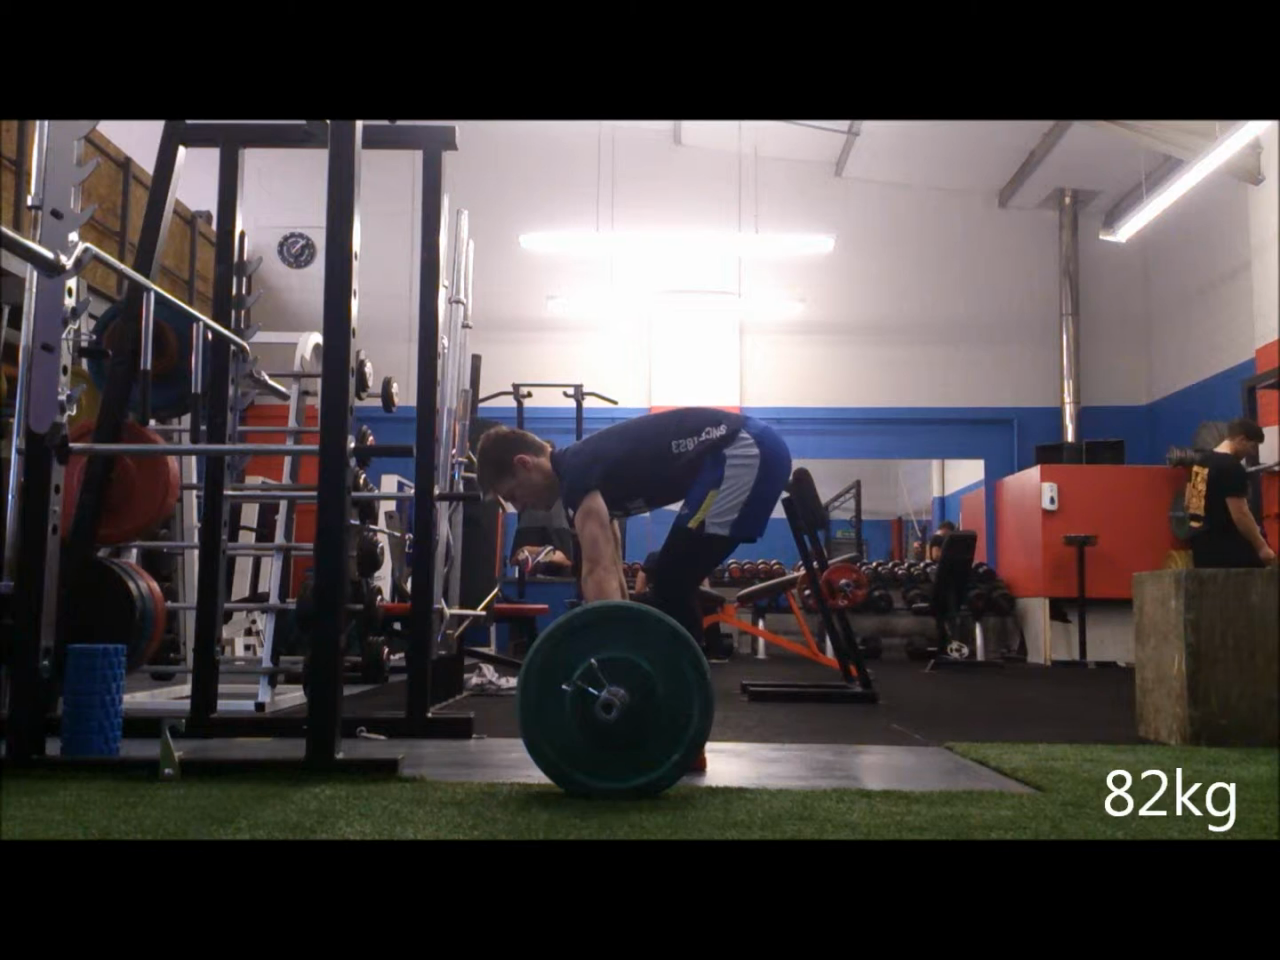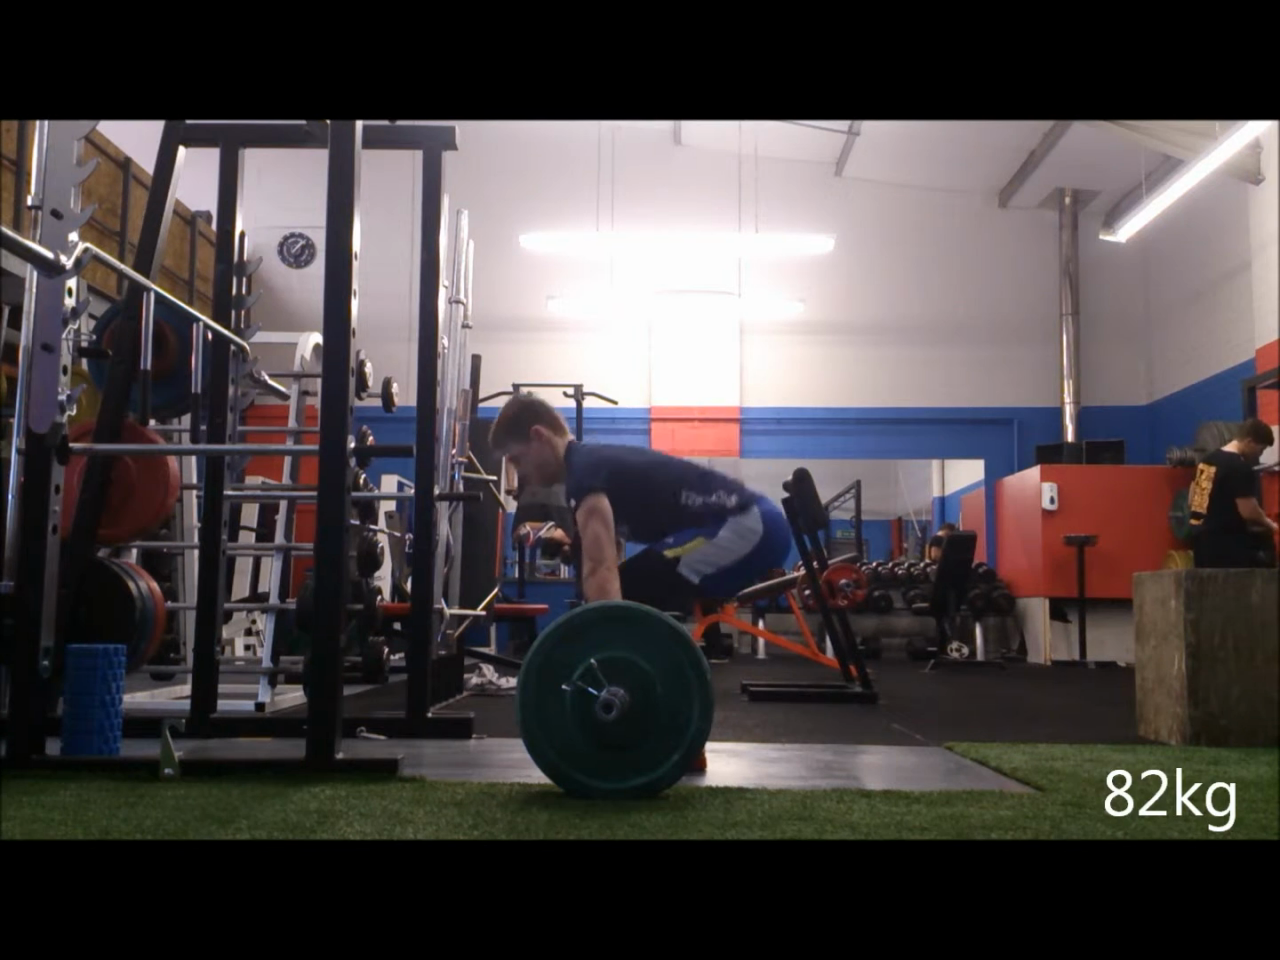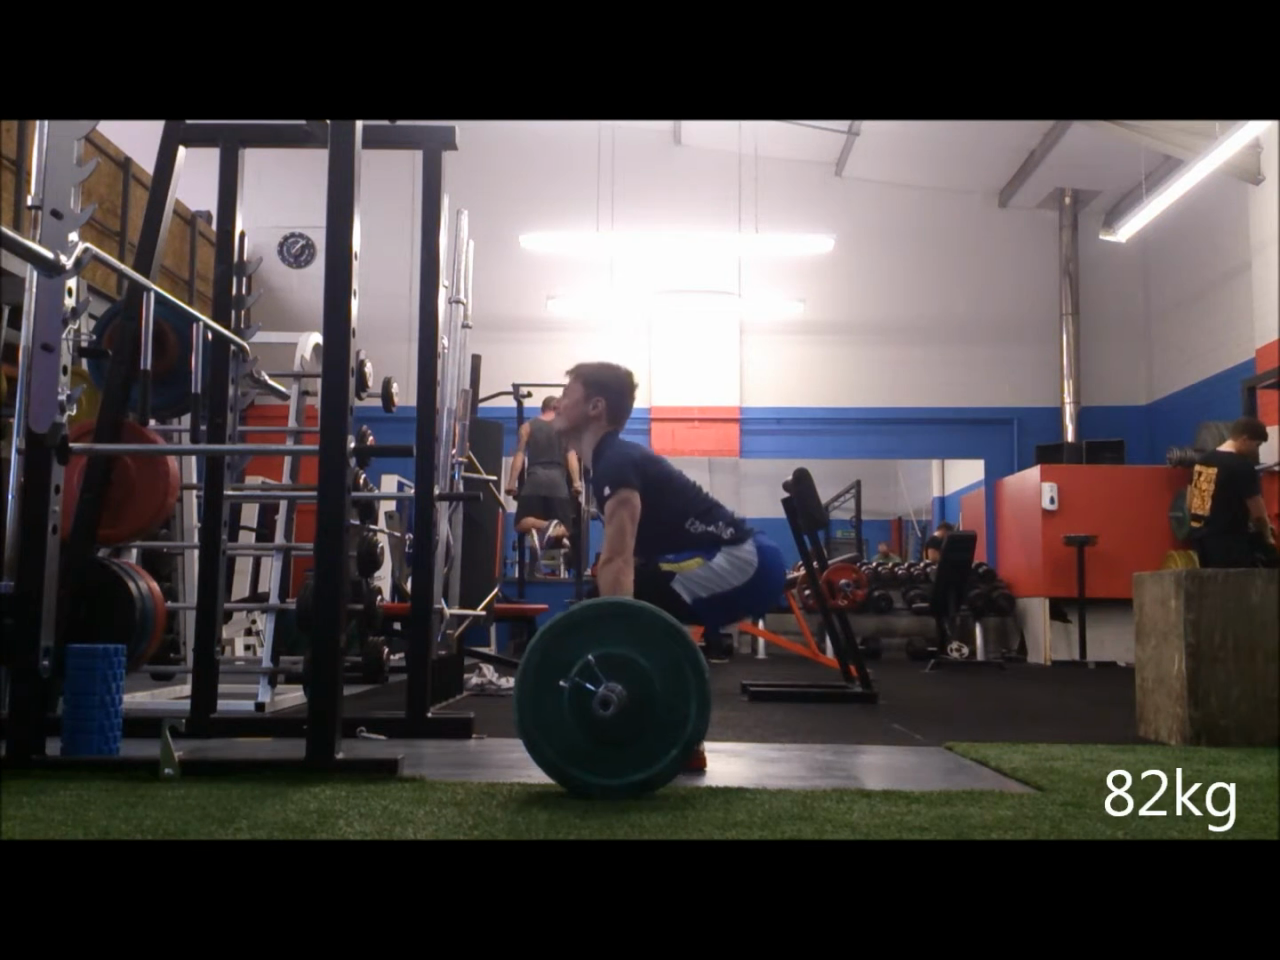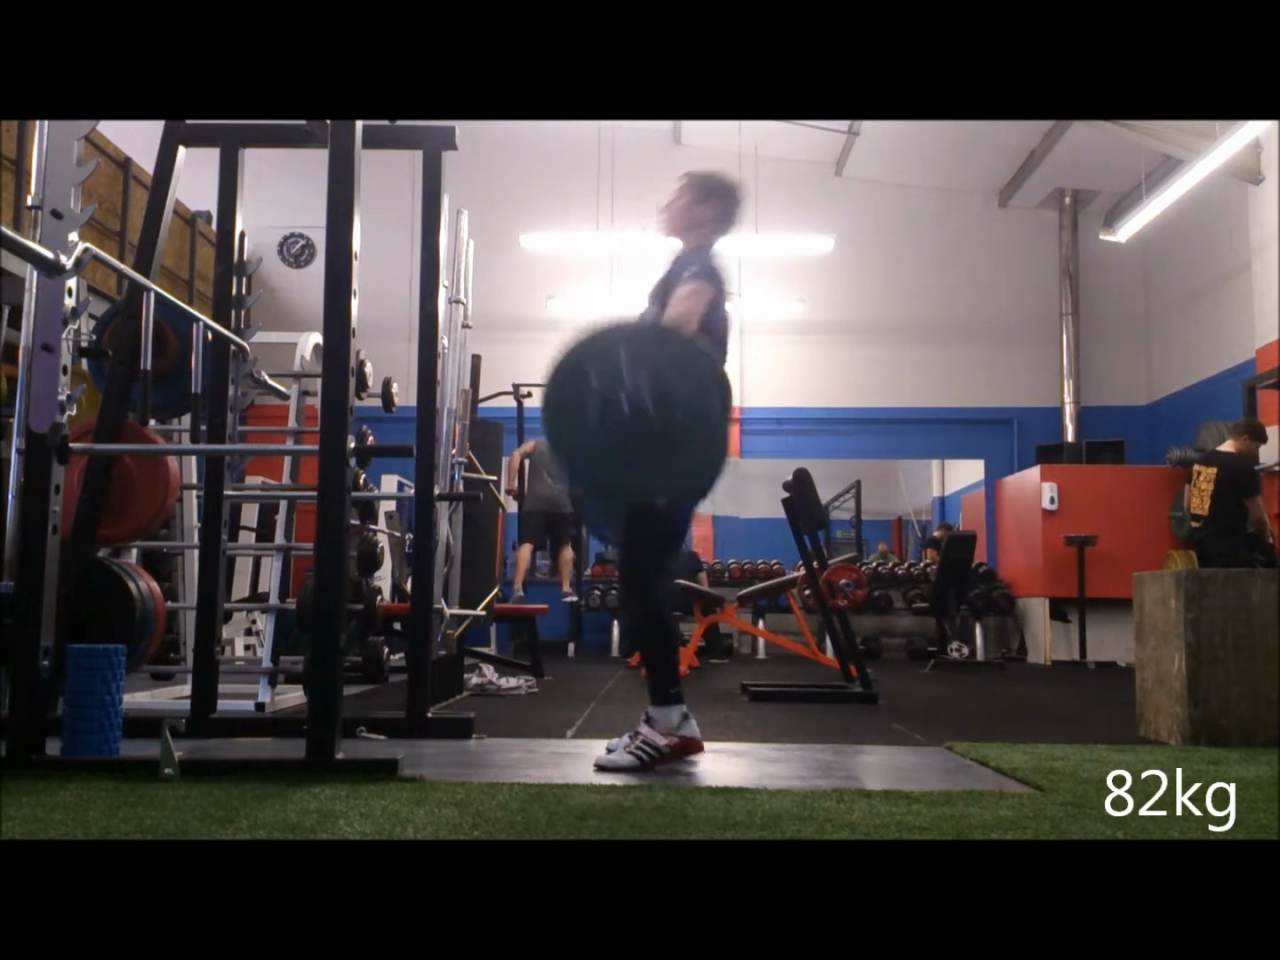
dt=0.7s
person 1, frame 1
left shoulder: (575, 471)
right shoulder: (584, 474)
left elbow: (602, 569)
right elbow: (609, 565)
left hip: (743, 453)
right hip: (749, 449)
left knee: (672, 585)
right knee: (668, 579)
person 1, frame 2
left shoulder: (583, 471)
right shoulder: (593, 464)
left elbow: (599, 571)
right elbow: (606, 567)
left hip: (746, 528)
right hip: (749, 523)
left knee: (626, 604)
right knee: (631, 602)
person 1, frame 3
left shoulder: (615, 464)
right shoulder: (617, 460)
left elbow: (616, 563)
right elbow: (623, 560)
left hip: (745, 562)
right hip: (745, 561)
person 1, frame 4
left shoulder: (698, 268)
right shoulder: (691, 268)
left elbow: (676, 331)
left knee: (640, 579)
right knee: (643, 579)
left ankle: (671, 726)
right ankle: (663, 718)
